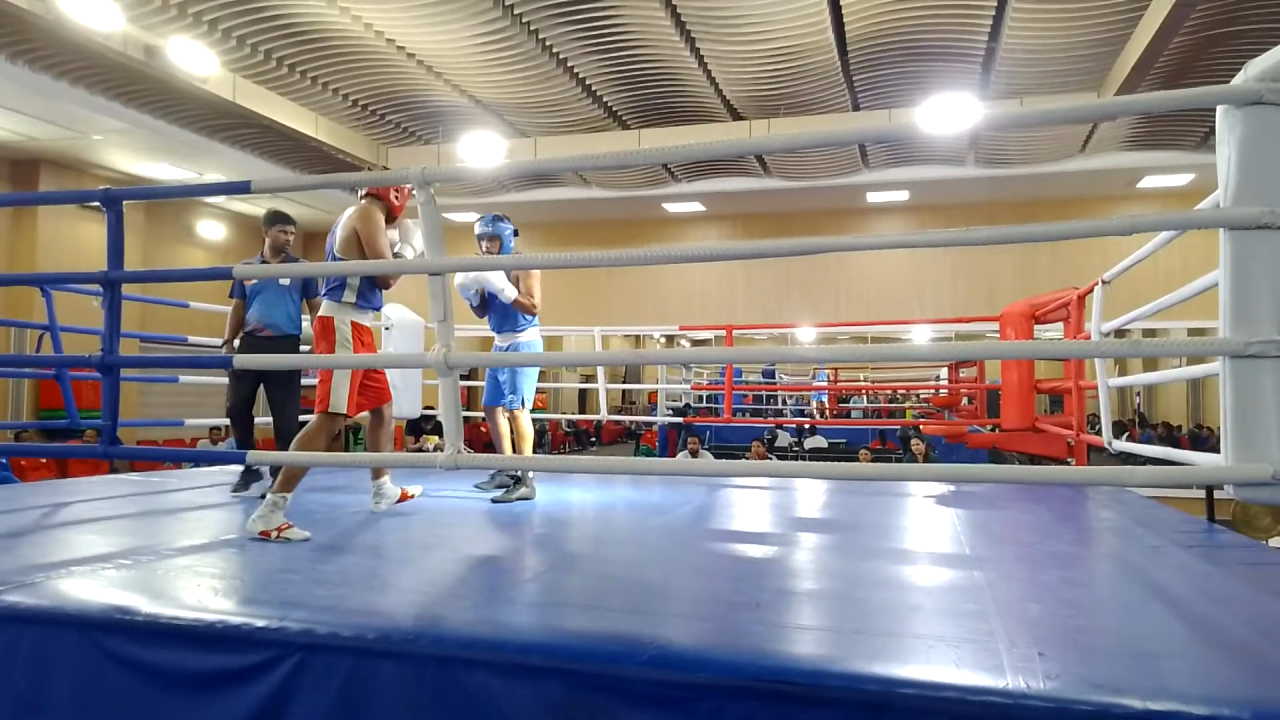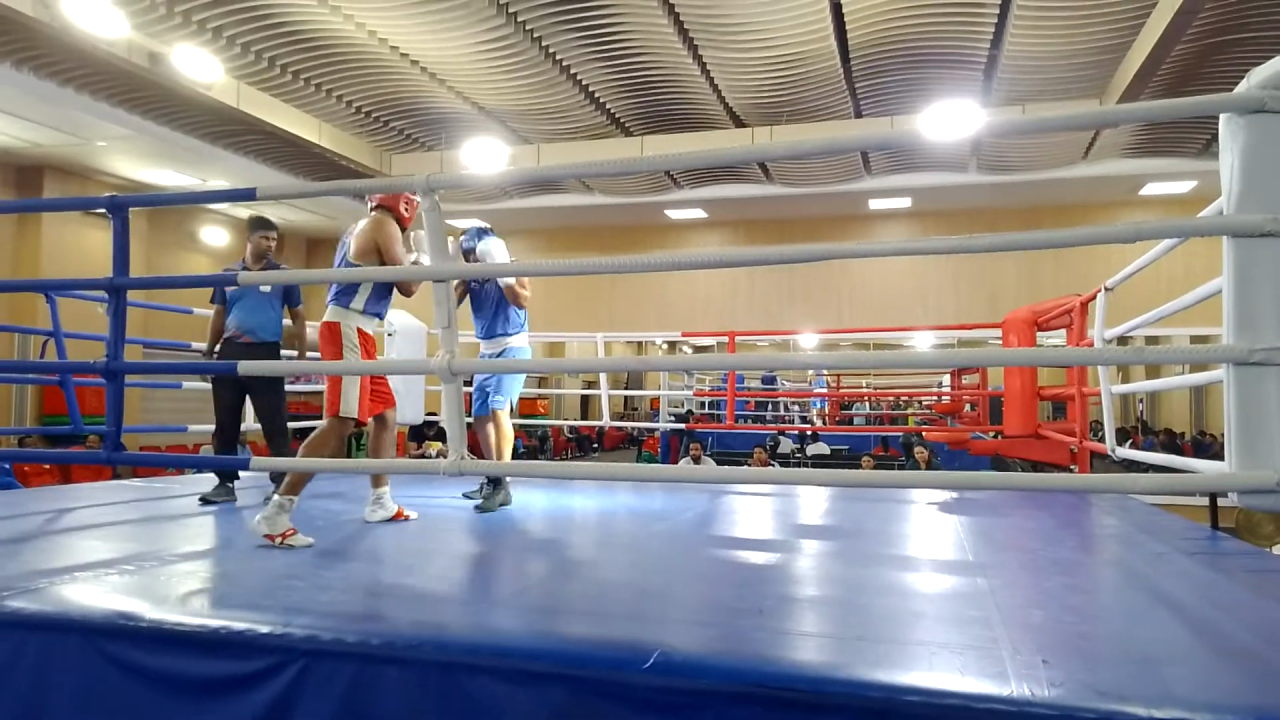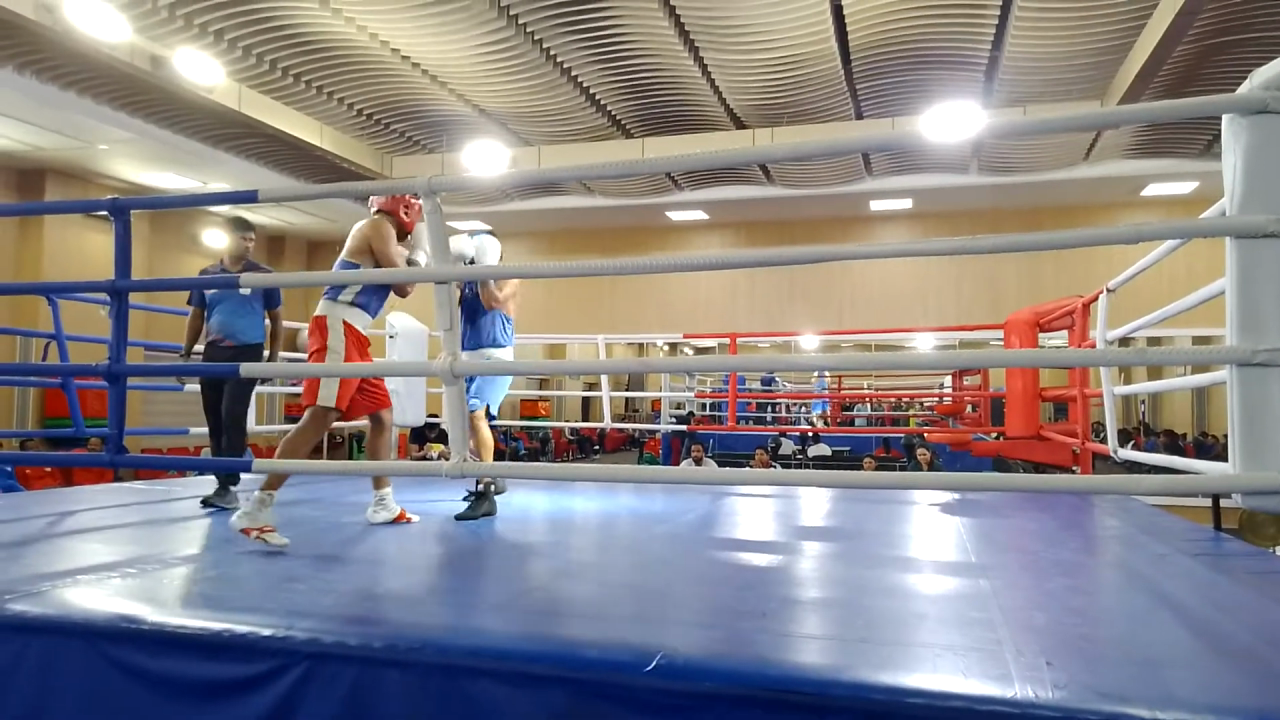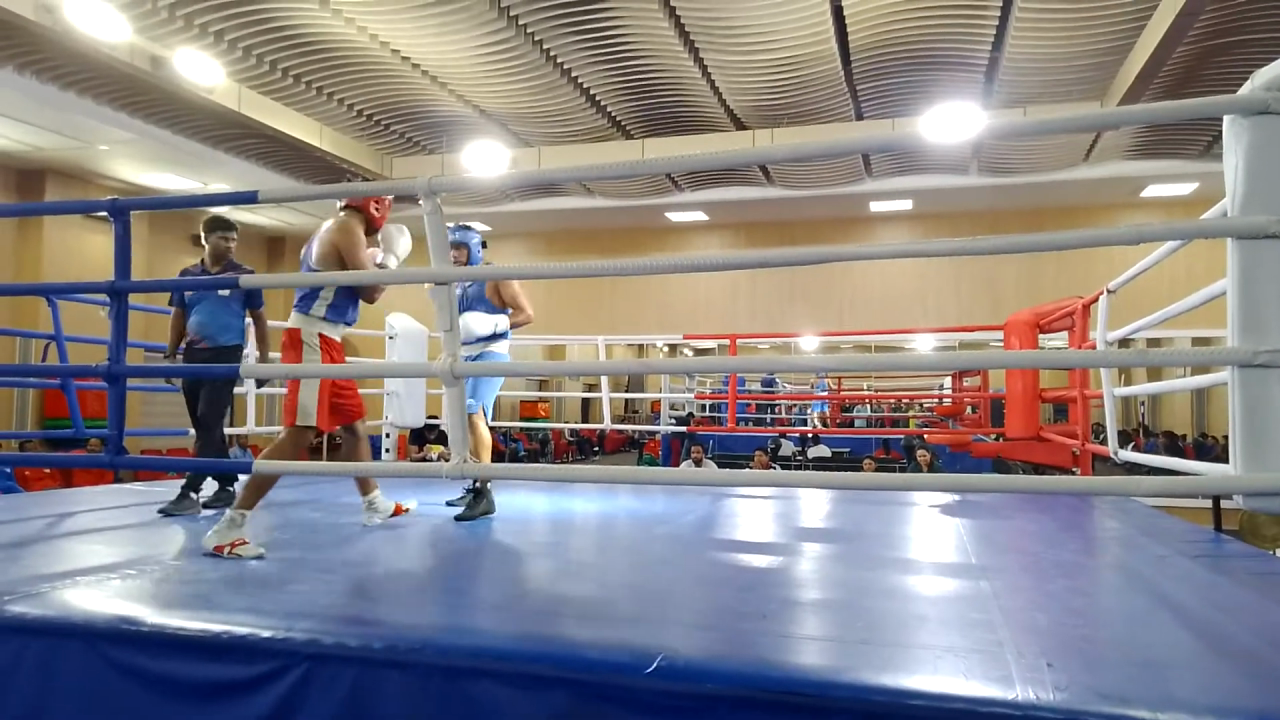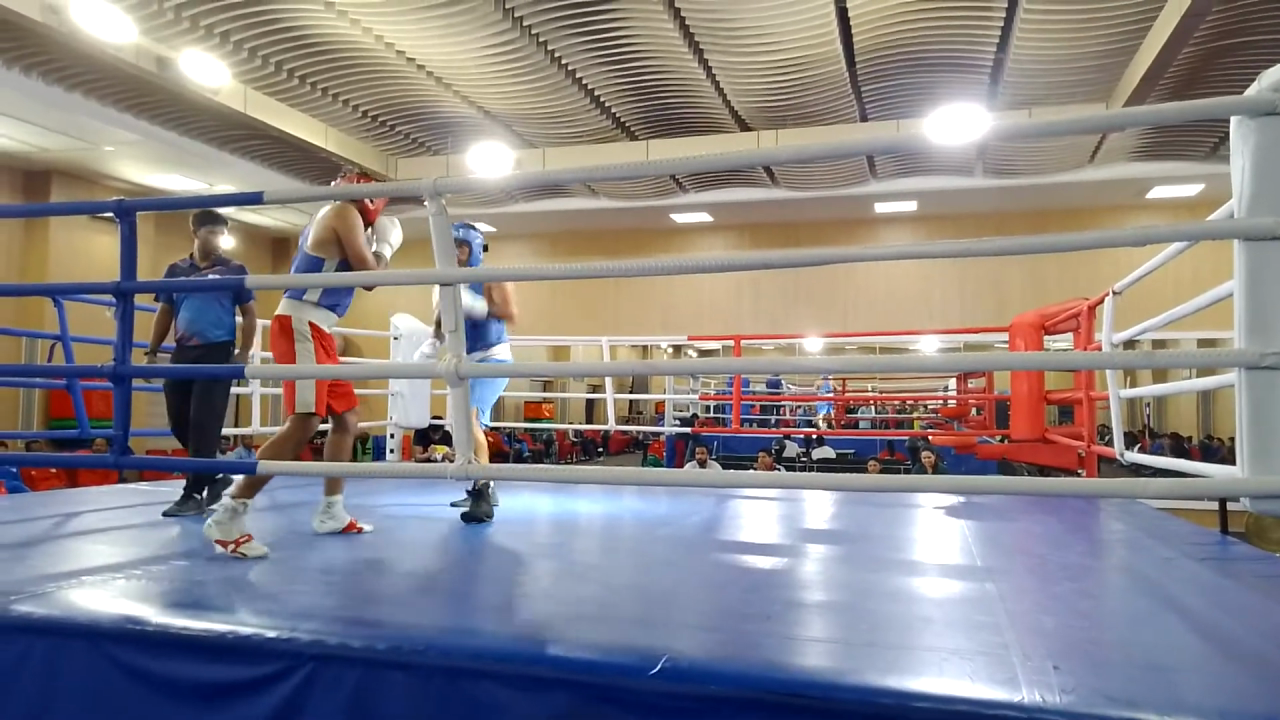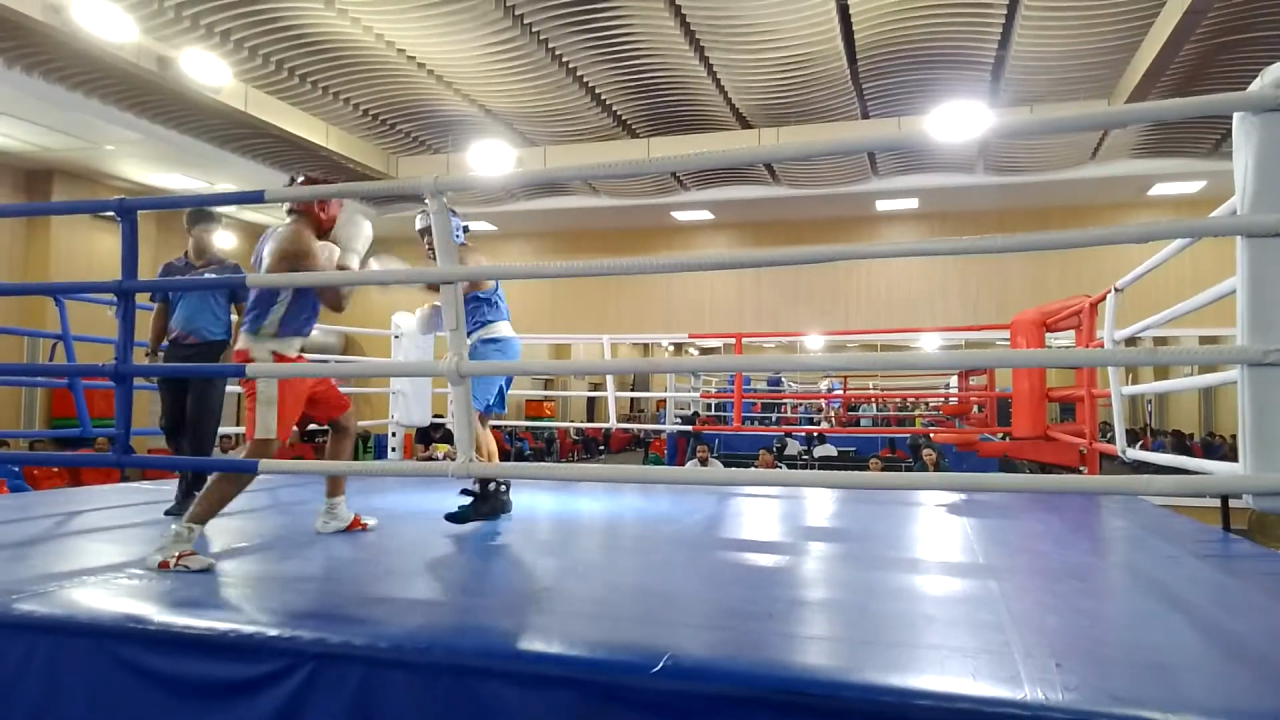
dt=0.3s
person 1, frame 1
left shoulder: (354, 218)
right shoulder: (368, 215)
right elbow: (385, 279)
left wrist: (397, 249)
right wrist: (408, 247)
left hip: (356, 328)
right hip: (343, 326)
left knee: (382, 409)
right knee: (331, 420)
left ankle: (384, 491)
right ankle: (269, 512)
person 1, frame 2
left shoulder: (357, 231)
right shoulder: (383, 225)
right elbow: (408, 286)
left wrist: (409, 260)
right wrist: (423, 258)
left hip: (359, 334)
right hip: (348, 333)
left knee: (385, 414)
right knee: (340, 423)
left ankle: (380, 502)
right ankle: (275, 515)
person 1, frame 3
left shoulder: (378, 236)
right shoulder: (379, 226)
right elbow: (403, 287)
left wrist: (410, 253)
right wrist: (420, 254)
left hip: (353, 333)
right hip: (338, 328)
left knee: (382, 415)
right knee: (321, 416)
left ankle: (382, 504)
right ankle: (256, 510)
person 1, frame 4
left shoulder: (334, 231)
right shoulder: (347, 227)
right elbow: (370, 292)
left wrist: (374, 253)
right wrist: (392, 256)
left hip: (324, 342)
right hip: (311, 339)
left knee: (354, 423)
right knee: (300, 434)
left ankle: (374, 504)
right ankle: (228, 526)
person 1, frame 5
left shoulder: (328, 221)
right shoulder: (344, 213)
right elbow: (369, 277)
left wrist: (371, 243)
right wrist: (385, 245)
left hip: (316, 332)
right hip: (302, 326)
left knee: (346, 419)
right knee: (303, 424)
left ankle: (331, 513)
right ankle: (228, 518)
person 1, frame 6
left shoulder: (287, 236)
right shoulder: (297, 240)
right elbow: (338, 300)
right wrist: (352, 254)
left hip: (287, 356)
right hip: (264, 357)
left knee: (344, 420)
right knee: (263, 449)
left ankle: (336, 514)
right ankle: (179, 538)
person 2, frame 1
left shoulder: (524, 265)
right shoulder: (487, 269)
left elbow: (533, 307)
right elbow: (482, 313)
left wrist: (502, 287)
right wrist: (470, 294)
left hip: (523, 344)
right hip: (501, 345)
left knee: (516, 409)
right knee: (491, 408)
left ankle: (525, 481)
right ankle: (506, 470)
person 2, frame 2
right shoulder: (468, 277)
left elbow: (522, 300)
left wrist: (502, 269)
left hip: (514, 349)
right hip: (488, 353)
left knee: (498, 409)
right knee: (482, 416)
left ankle: (503, 483)
right ankle: (493, 480)
person 2, frame 3
left shoulder: (506, 279)
right shoulder: (464, 282)
left elbow: (491, 302)
left wrist: (486, 267)
left hip: (496, 361)
right hip: (469, 364)
left knee: (475, 414)
left ankle: (486, 495)
right ankle: (491, 482)
person 2, frame 4
left shoulder: (496, 278)
right shoulder: (456, 282)
left elbow: (527, 315)
left wrist: (492, 324)
left hip: (490, 355)
right hip: (463, 357)
left knee: (475, 416)
right knee: (461, 420)
left ankle: (484, 494)
right ankle: (476, 488)
person 2, frame 5
left shoulder: (493, 277)
left elbow: (510, 314)
right elbow: (442, 322)
left wrist: (471, 303)
right wrist: (431, 346)
left hip: (494, 360)
right hip: (470, 362)
left knee: (470, 418)
right knee: (468, 425)
left ankle: (481, 495)
right ankle: (483, 489)
person 2, frame 6
left shoulder: (464, 254)
right shoulder: (460, 258)
right wrist: (440, 316)
left hip: (493, 343)
right hip: (490, 345)
left knee: (468, 415)
right knee: (479, 420)
left ankle: (488, 494)
right ankle: (495, 487)
person 3, frame 1
right shoulder: (247, 268)
left elbow: (315, 309)
right elbow: (237, 309)
right wrist: (228, 342)
left hip: (285, 346)
right hip: (250, 345)
left knee: (285, 416)
right knee: (236, 407)
right ankle: (249, 467)
person 3, frame 2
right shoulder: (228, 274)
left elbow: (297, 318)
right elbow: (218, 316)
left wrist: (302, 355)
right wrist: (208, 352)
left hip: (265, 354)
right hip: (229, 353)
left knee: (273, 422)
right knee: (226, 422)
left ankle: (282, 482)
right ankle: (225, 483)
person 3, frame 3
left shoulder: (263, 275)
right shoulder: (206, 275)
left elbow: (276, 319)
right elbow: (196, 317)
left wrist: (273, 357)
right wrist: (185, 354)
left hip: (247, 354)
right hip: (213, 355)
left knee: (233, 418)
right knee: (216, 424)
left ankle: (232, 484)
right ankle: (225, 484)
person 3, frame 4
left shoulder: (244, 276)
right shoulder: (187, 275)
left elbow: (259, 319)
right elbow: (178, 318)
left wrist: (264, 358)
right wrist: (170, 355)
left hip: (226, 357)
right hip: (193, 357)
left knee: (207, 423)
right knee: (207, 427)
left ankle: (190, 493)
right ankle: (227, 485)
person 3, frame 5
left shoulder: (234, 271)
right shoulder: (175, 271)
left elbow: (249, 314)
right elbow: (164, 314)
left wrist: (244, 352)
right wrist: (151, 352)
left hip: (217, 354)
right hip: (182, 354)
left knee: (203, 425)
right knee: (179, 424)
left ankle: (194, 494)
right ankle: (215, 476)
person 3, frame 6
left shoulder: (230, 270)
right shoulder: (170, 269)
left elbow: (244, 312)
right elbow: (160, 313)
left wrist: (235, 348)
right wrist: (152, 352)
left hip: (210, 353)
right hip: (175, 353)
left knee: (201, 425)
right knee: (171, 423)
left ankle: (194, 492)
right ankle: (188, 478)
